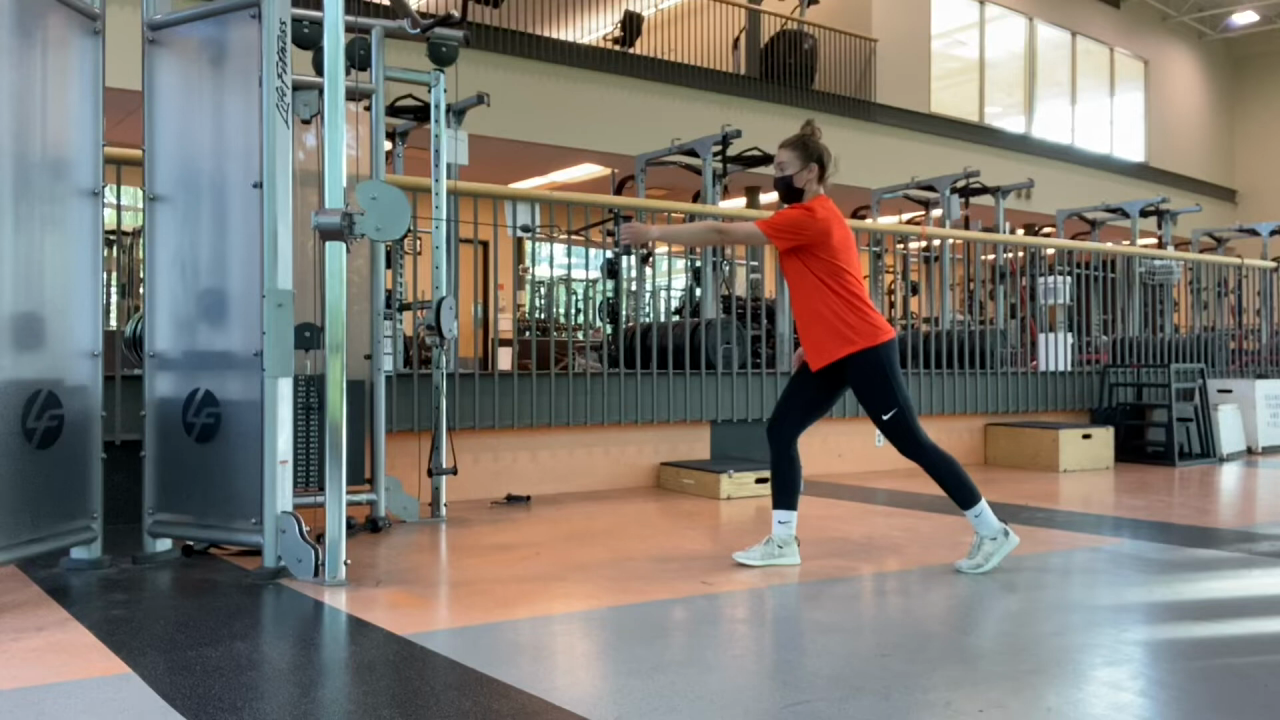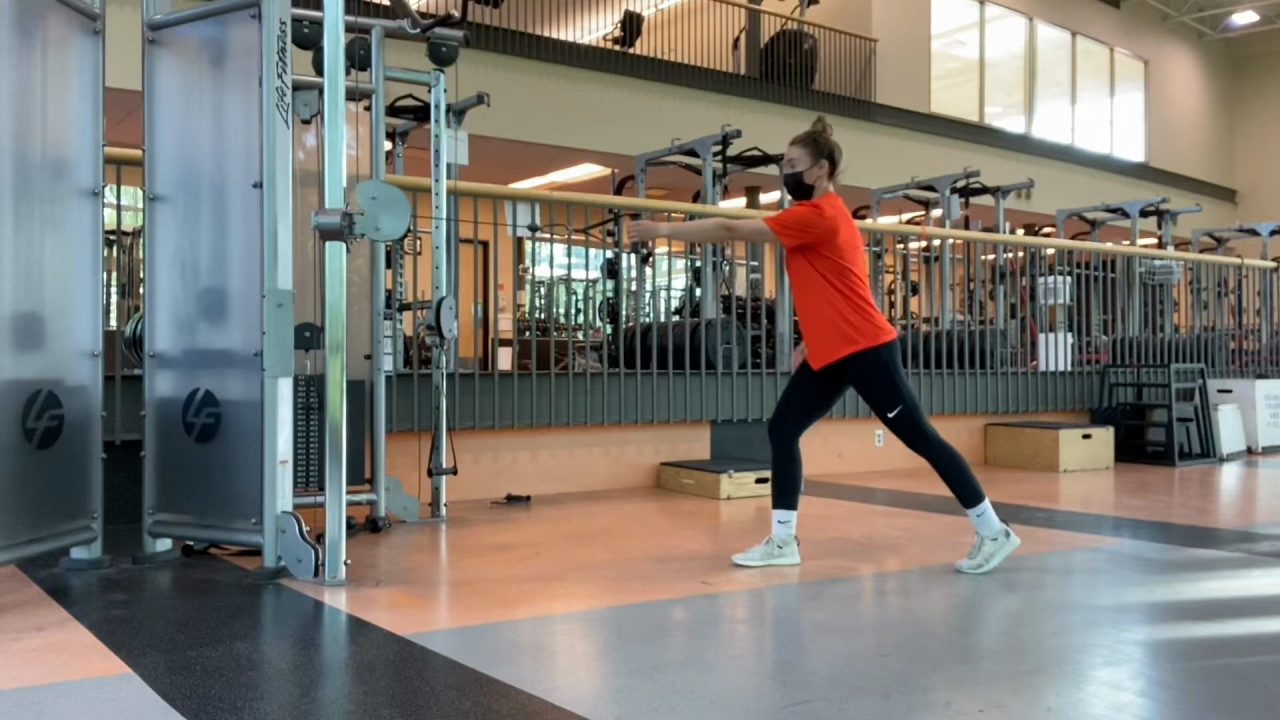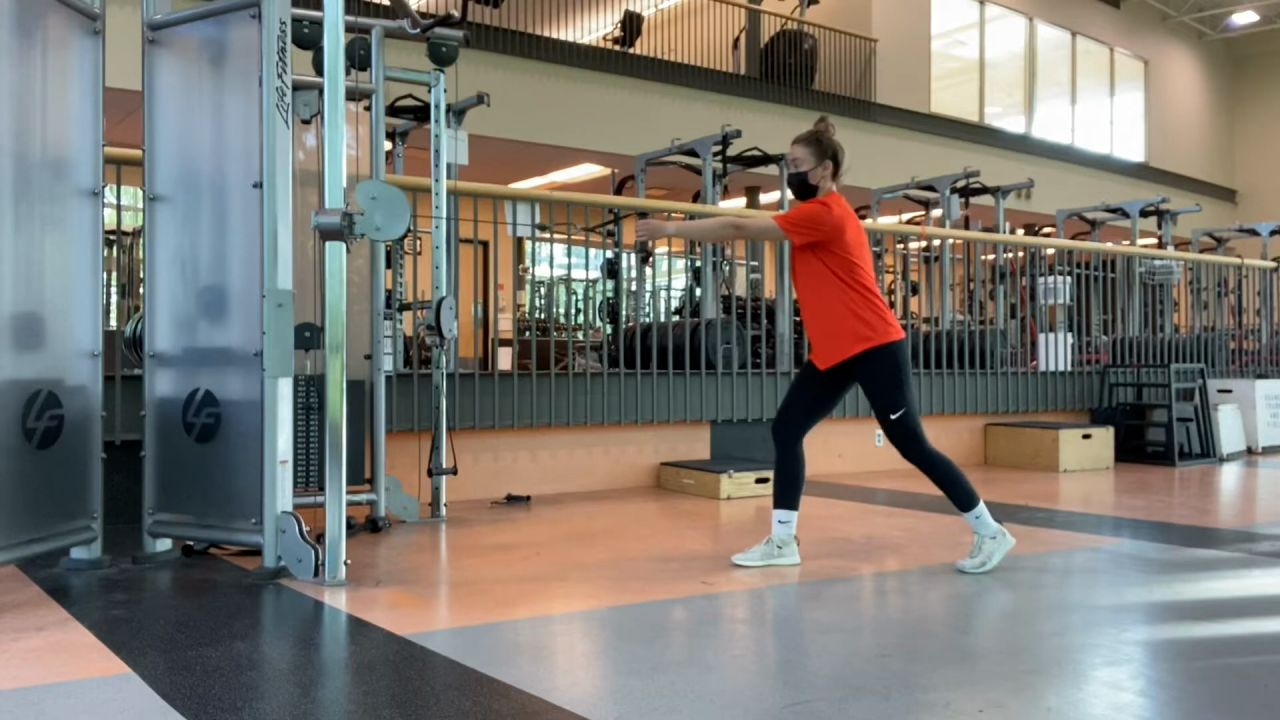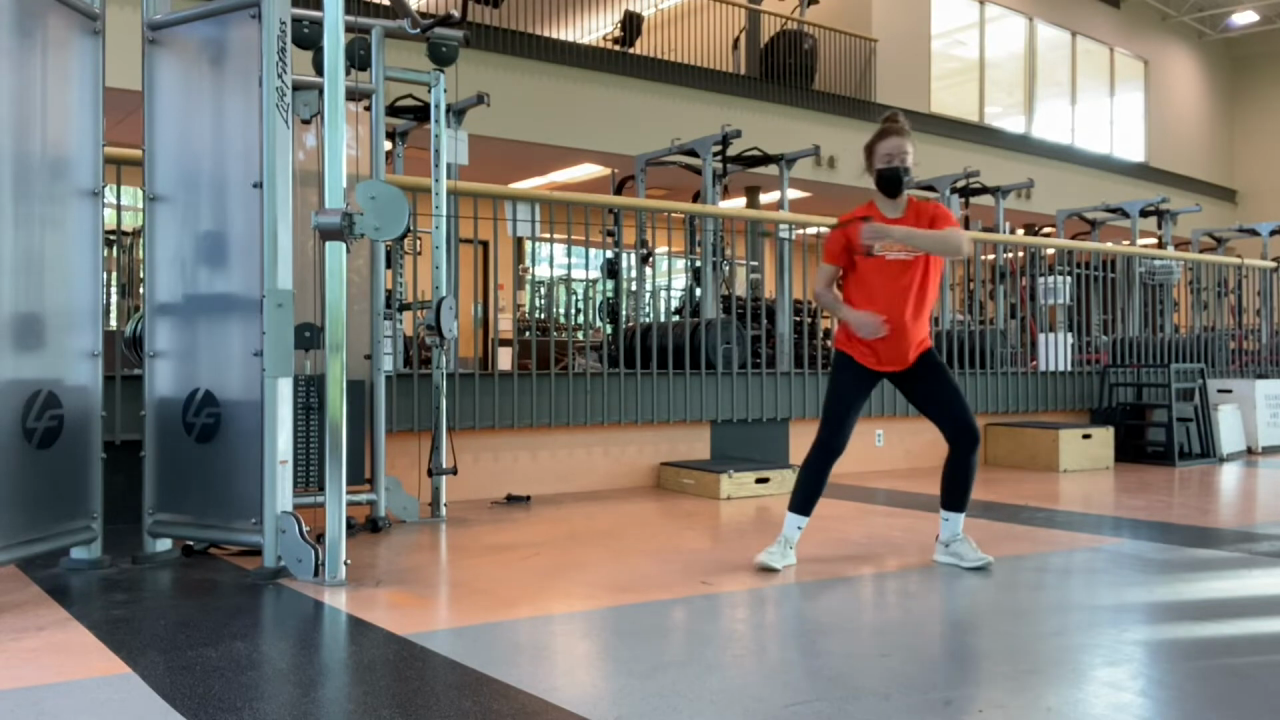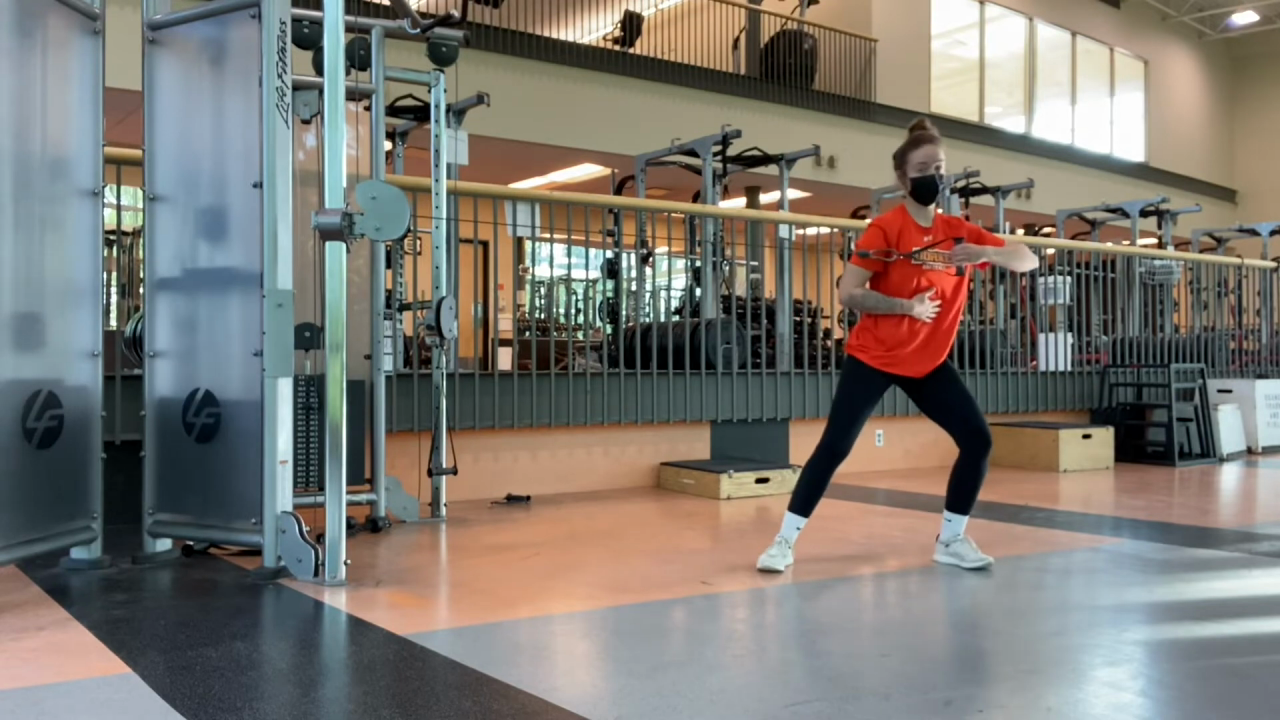
dt=0.5s
person 1, frame 1
left shoulder: (811, 217)
right shoulder: (809, 218)
left elbow: (724, 234)
left wrist: (653, 233)
right wrist: (809, 343)
left hip: (865, 350)
right hip: (830, 355)
left knee: (911, 442)
right knee: (780, 431)
left ankle: (991, 531)
right ankle: (783, 541)
person 1, frame 2
left shoulder: (819, 214)
right shoulder: (815, 217)
left elbow: (732, 230)
left wrist: (661, 229)
right wrist: (809, 341)
left hip: (865, 351)
right hip: (829, 355)
left knee: (919, 438)
right knee: (781, 431)
left ankle: (992, 532)
right ankle: (782, 541)
person 1, frame 3
left shoulder: (826, 212)
right shoulder: (813, 217)
left elbow: (741, 228)
left wrist: (670, 228)
left hip: (875, 348)
right hip: (832, 353)
left knee: (911, 445)
right knee: (785, 431)
left ankle: (989, 532)
right ankle: (782, 541)
person 1, frame 4
left shoulder: (931, 215)
right shoulder: (851, 224)
left elbow: (962, 246)
right elbow: (820, 288)
left wrist: (901, 235)
right wrist: (849, 315)
left hip: (916, 353)
right hip: (858, 354)
left knee: (966, 434)
right knee: (830, 443)
left ankle: (950, 538)
right ankle: (786, 542)
person 1, frame 5
left shoulder: (960, 231)
right shoulder: (885, 229)
left elbow: (1028, 260)
right elbow: (848, 294)
left wrist: (987, 252)
right wrist: (907, 306)
left hip: (930, 362)
right hip: (872, 358)
left knee: (978, 440)
right knee: (834, 445)
left ankle: (951, 540)
right ankle: (784, 541)
